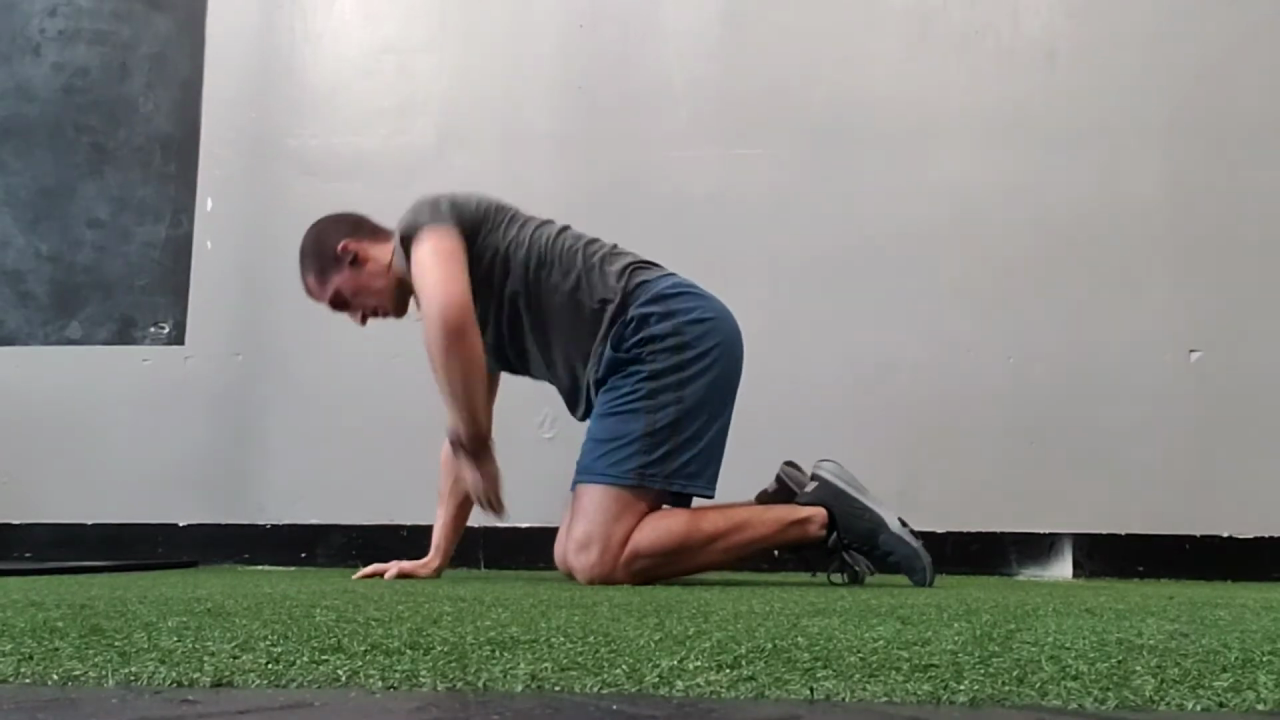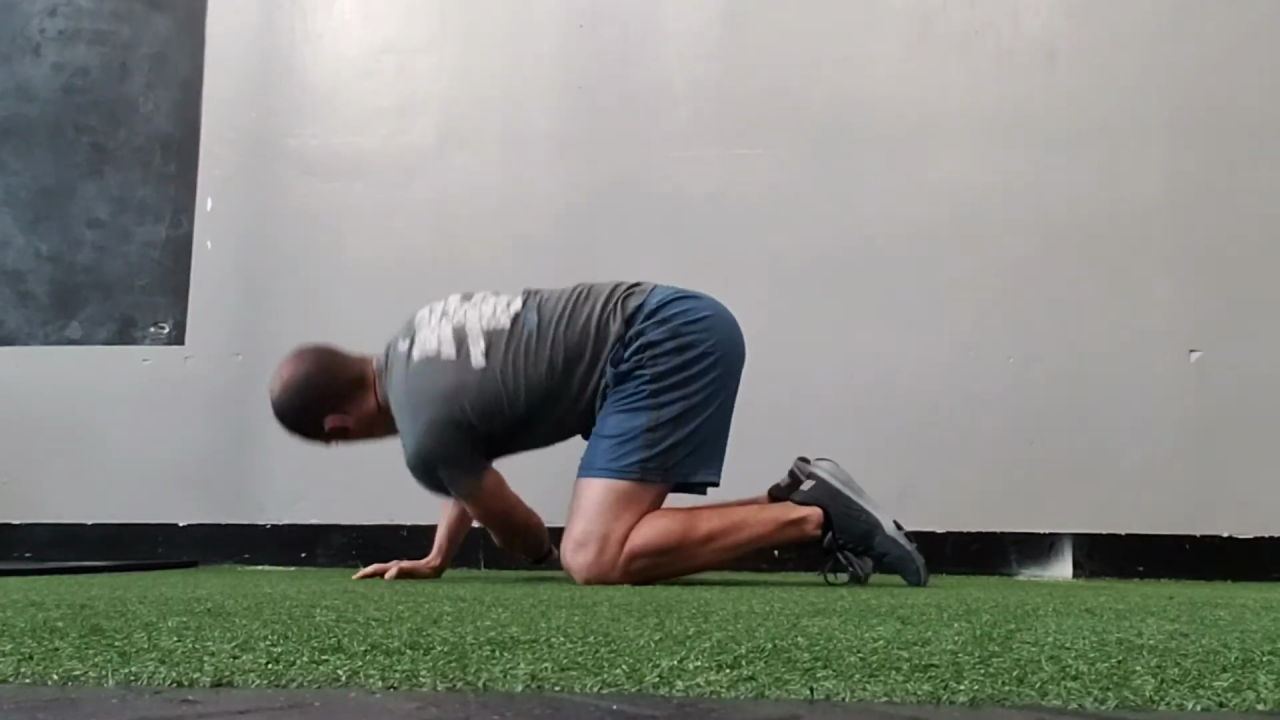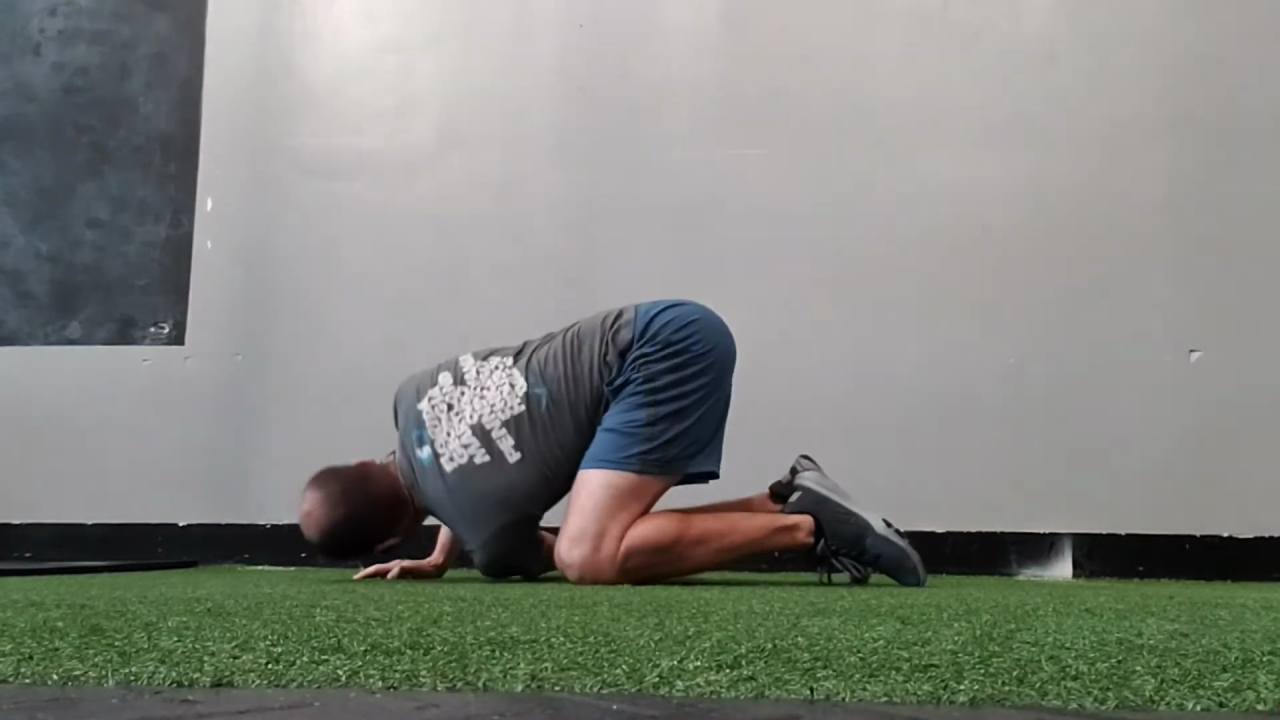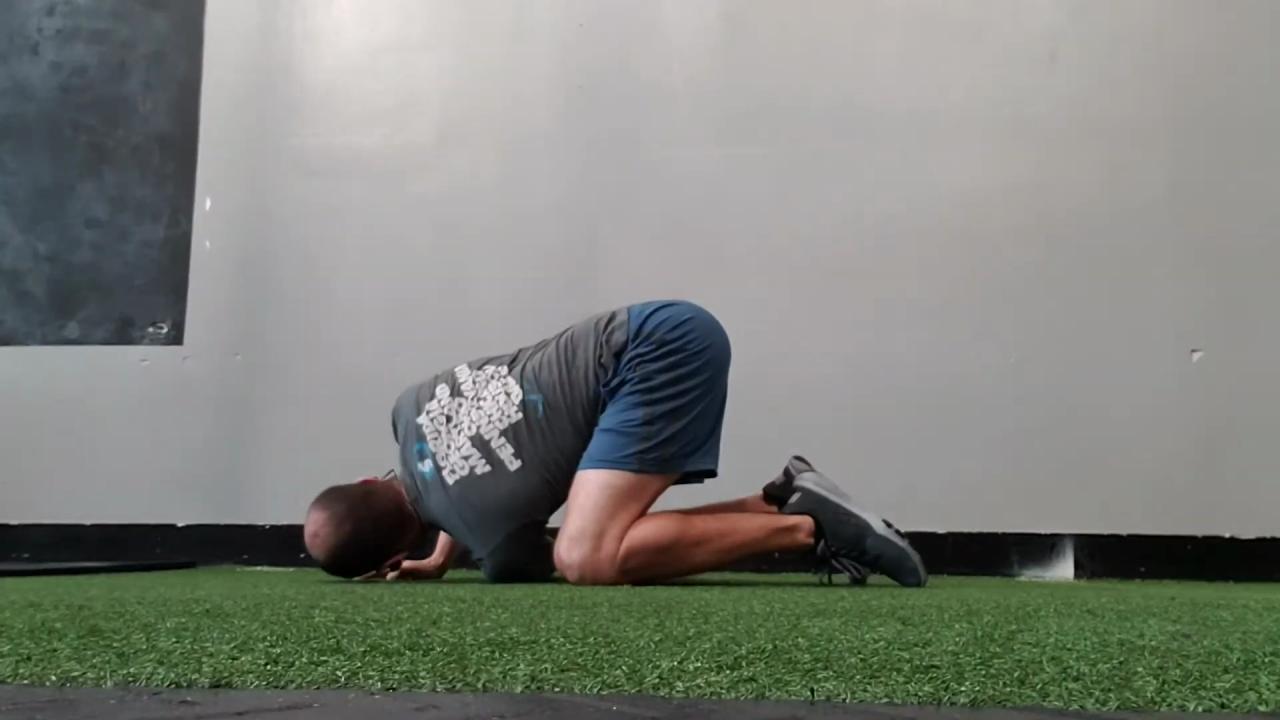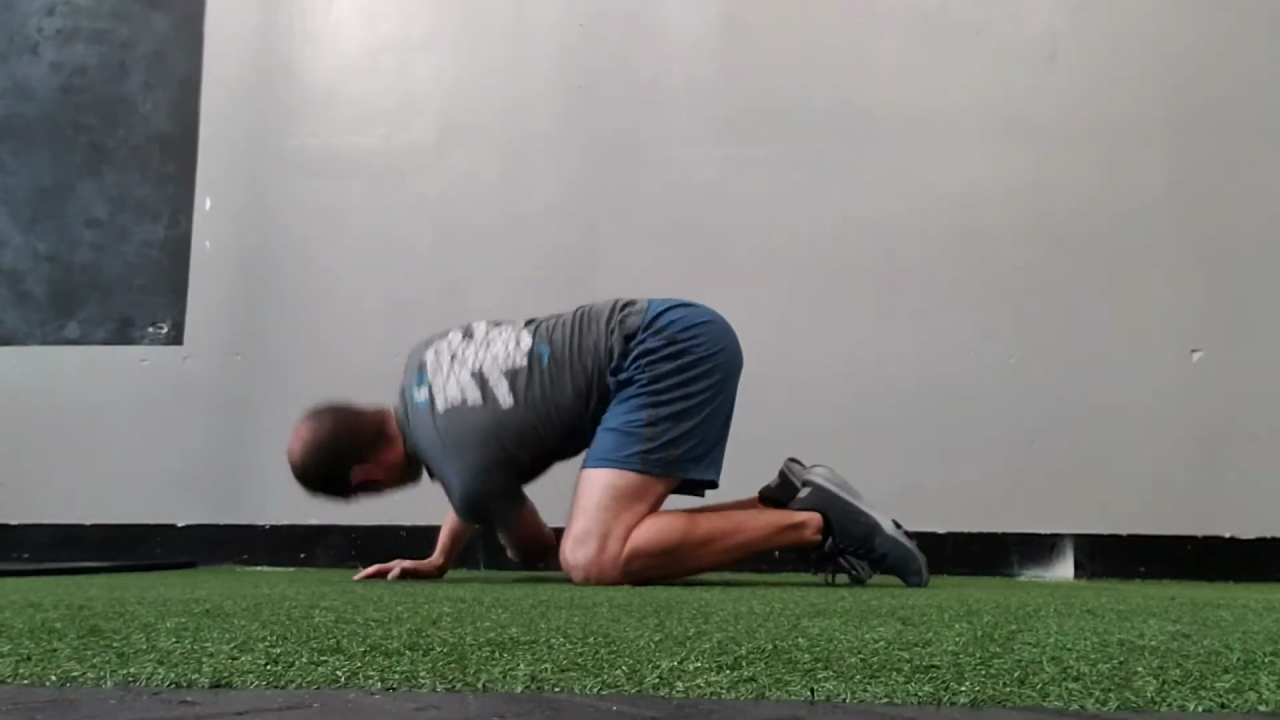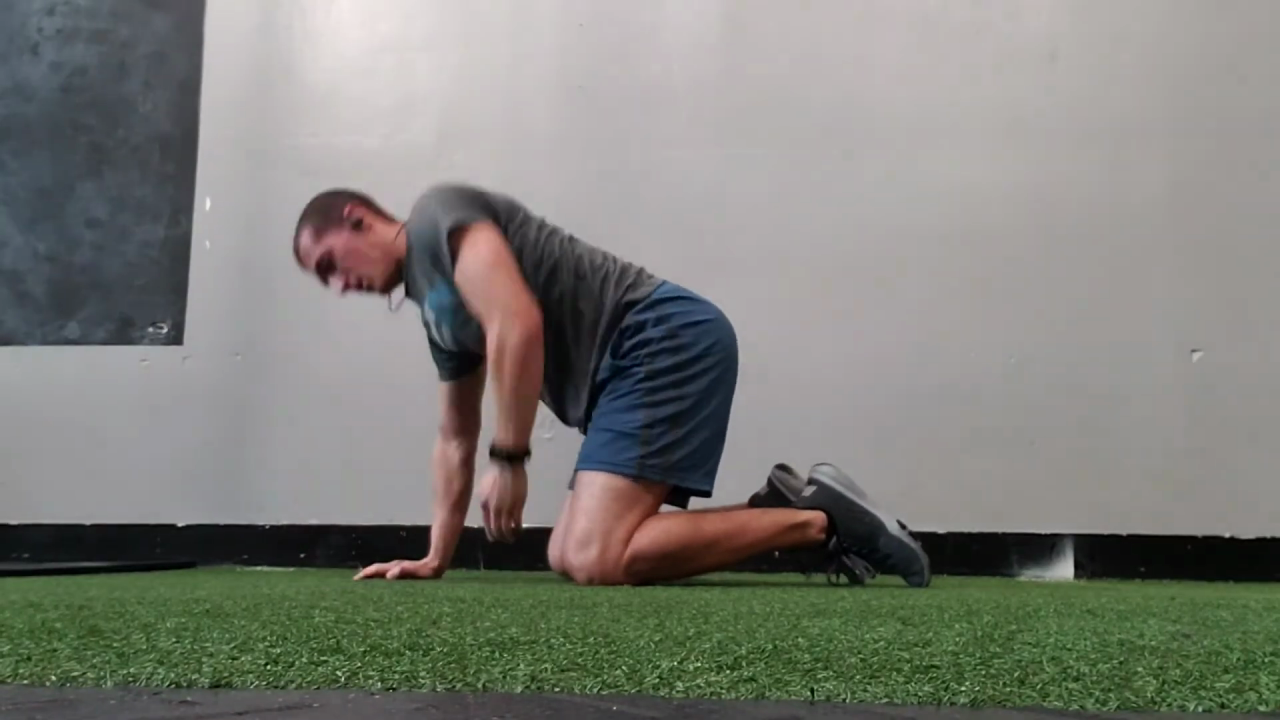
dt=0.4s
person 1, frame 1
left shoulder: (426, 223)
right shoulder: (457, 310)
left elbow: (449, 317)
right elbow: (459, 437)
left wrist: (477, 458)
right wrist: (434, 555)
left hip: (667, 333)
right hip: (654, 348)
left knee: (595, 560)
right knee: (574, 553)
left ankle: (815, 516)
right ankle: (784, 505)
person 1, frame 2
left shoulder: (426, 432)
right shoulder: (411, 347)
left elbow: (522, 534)
left wrist: (538, 555)
right wrist: (435, 558)
left hip: (670, 342)
right hip: (684, 328)
left knee: (591, 560)
right knee: (602, 541)
left ankle: (813, 517)
right ankle: (794, 498)
person 1, frame 3
left shoulder: (488, 529)
right shoulder: (413, 400)
left elbow: (559, 558)
right wrist: (437, 560)
left hip: (669, 351)
right hip: (670, 331)
left knee: (590, 559)
right knee: (608, 535)
left ankle: (806, 524)
right ankle: (785, 498)
person 1, frame 4
left shoulder: (496, 537)
right shoulder: (410, 411)
left elbow: (550, 565)
right wrist: (439, 560)
left hip: (663, 350)
right hip: (664, 333)
left knee: (587, 560)
right knee: (607, 537)
left ankle: (805, 526)
right ankle: (780, 500)
person 1, frame 5
left shoulder: (469, 468)
right shoulder: (419, 369)
left elbow: (535, 548)
right wrist: (438, 559)
left hip: (673, 350)
right hip: (679, 337)
left knee: (591, 559)
right knee: (604, 539)
left ankle: (813, 522)
right ankle: (778, 503)
person 1, frame 6
left shoulder: (437, 218)
right shoulder: (435, 304)
left elbow: (519, 325)
right elbow: (455, 437)
left wrist: (509, 460)
right wrist: (435, 558)
left hip: (668, 341)
right hip: (644, 362)
left knee: (594, 563)
right knee: (568, 555)
left ankle: (818, 520)
right ankle: (772, 508)
